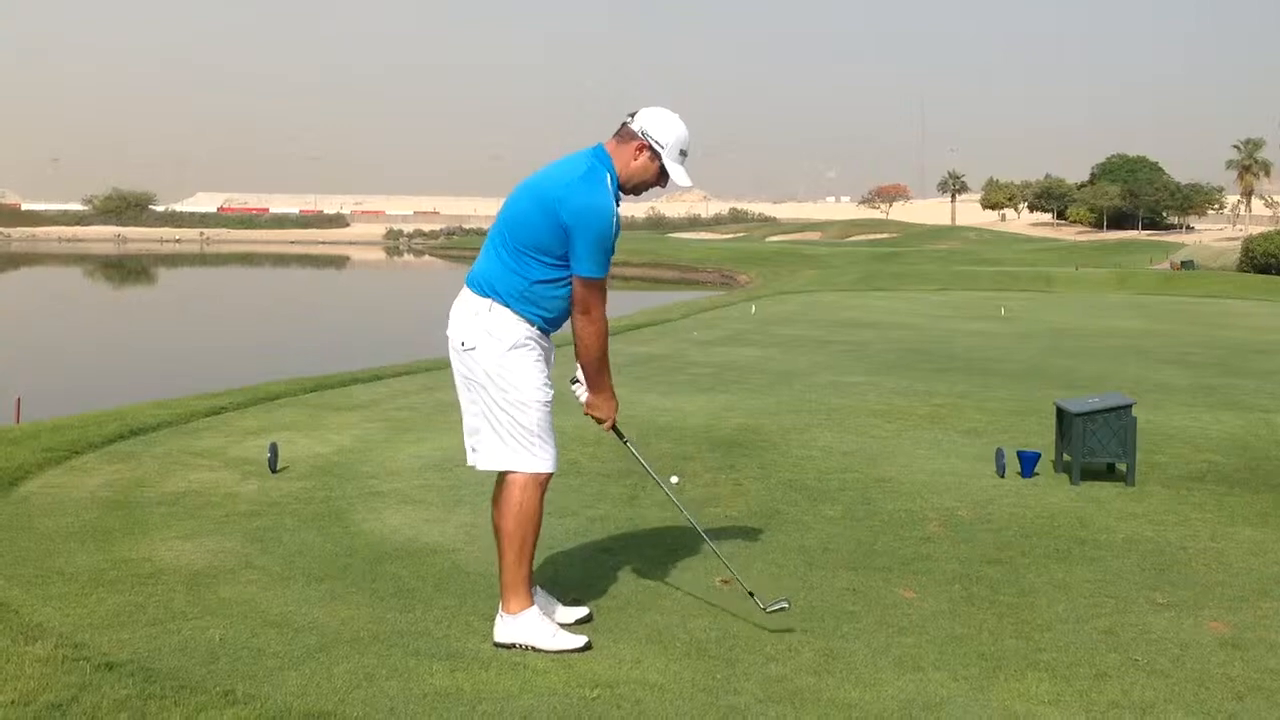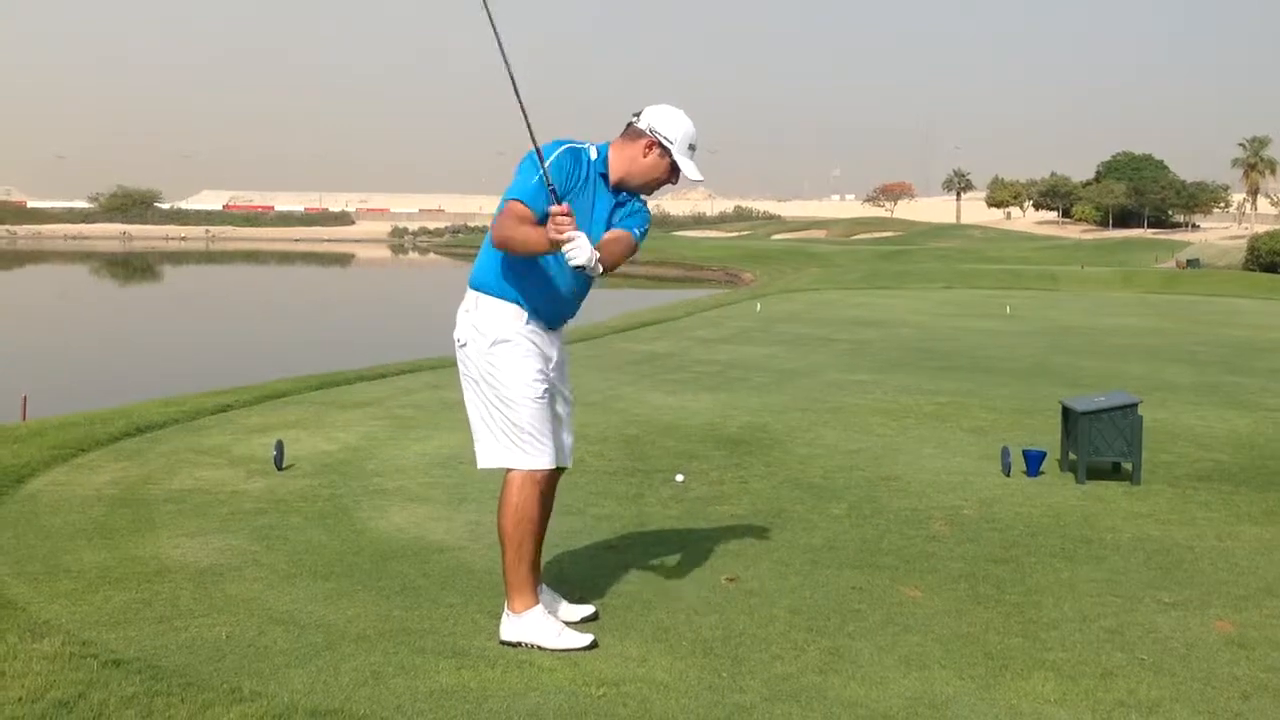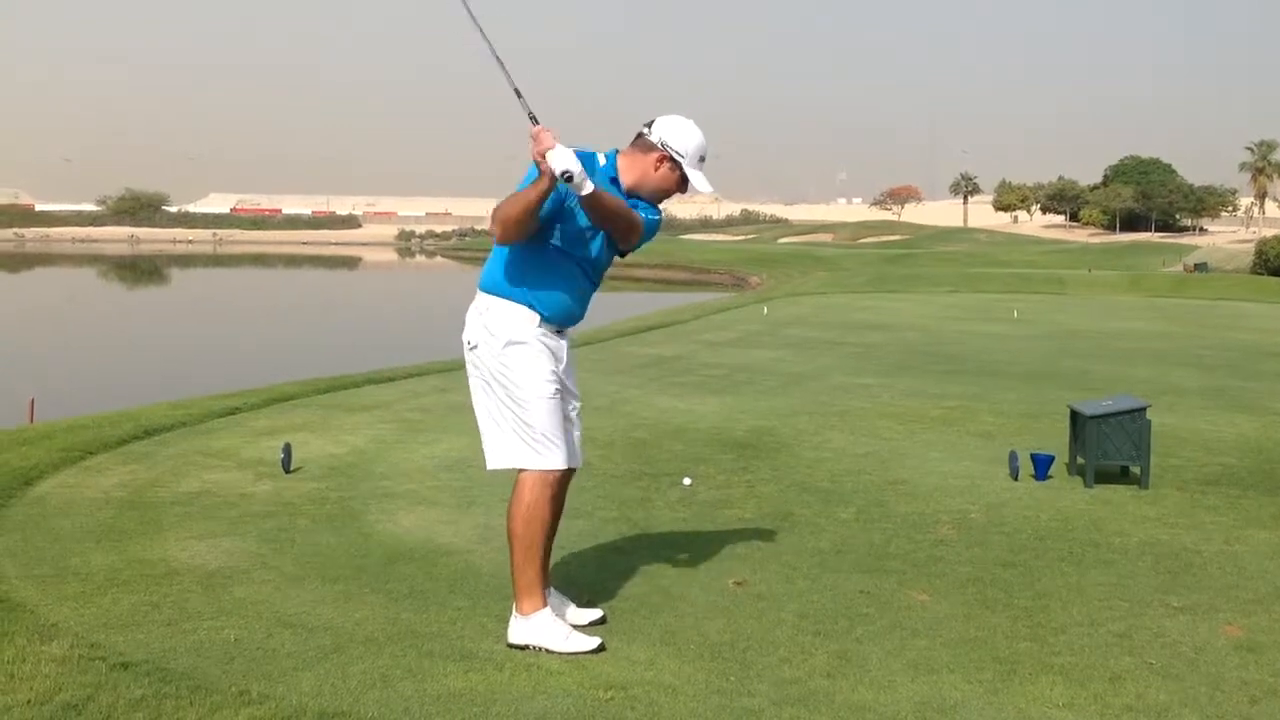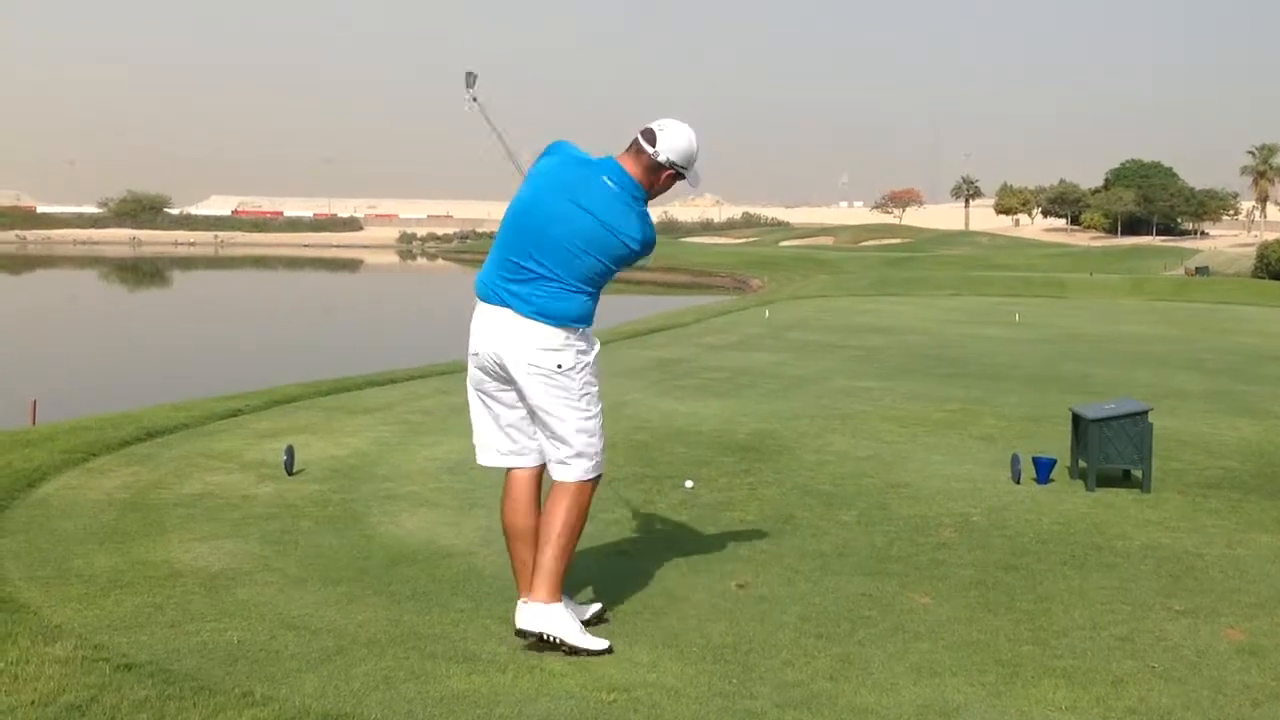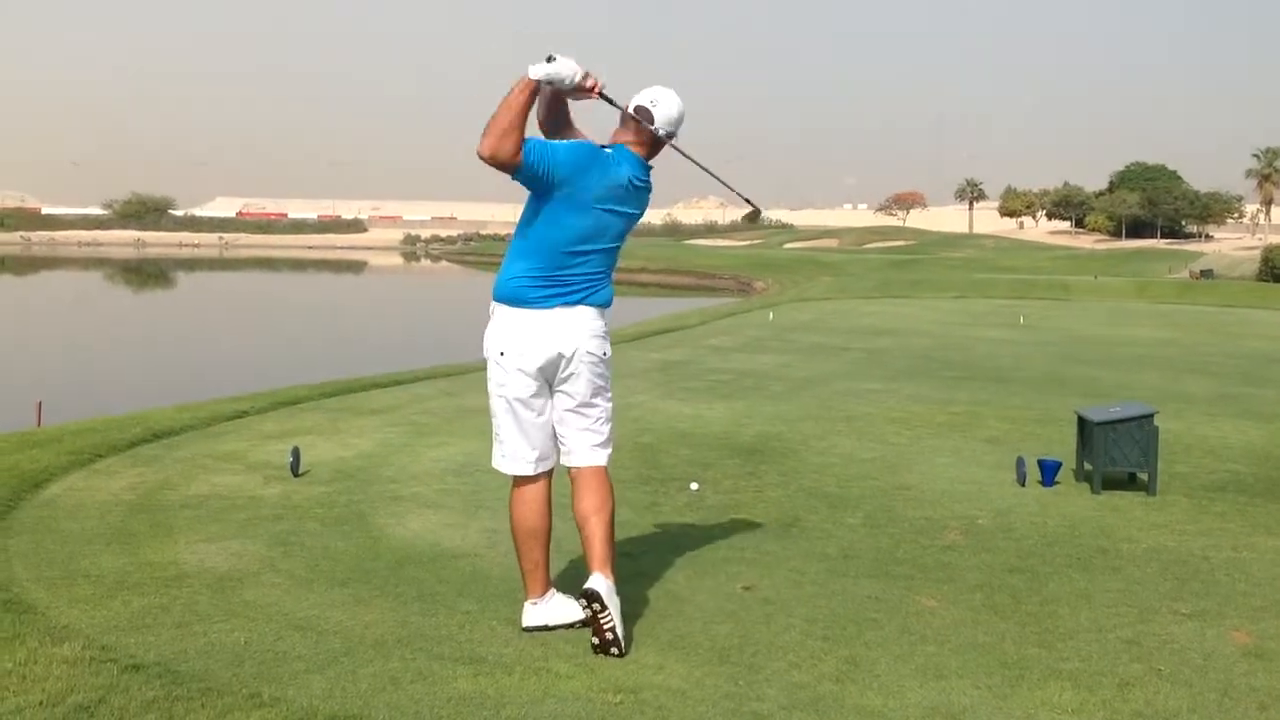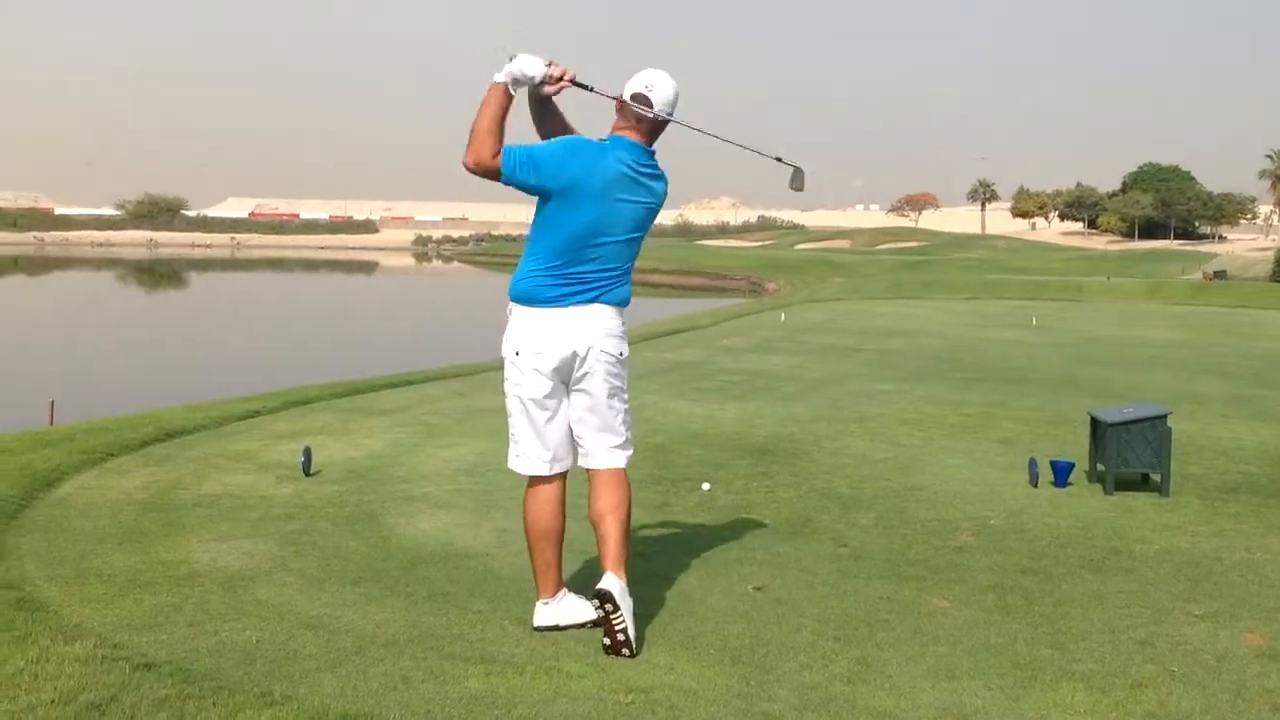
dt=0.4s
person 1, frame 1
left shoulder: (584, 175)
right shoulder: (593, 199)
left elbow: (581, 302)
right elbow: (588, 311)
left wrist: (589, 372)
right wrist: (601, 390)
left hip: (501, 327)
right hip: (499, 332)
left knee: (518, 466)
right knee: (528, 468)
left ankle: (522, 594)
right ankle: (516, 615)
person 1, frame 2
left shoulder: (633, 209)
right shoulder: (563, 160)
left elbow: (616, 251)
right elbow: (503, 232)
left wrist: (588, 251)
right wrist: (553, 239)
left hip: (543, 331)
right hip: (499, 325)
left knee: (548, 465)
right knee: (529, 466)
left ankle: (530, 592)
right ankle: (521, 614)
person 1, frame 3
left shoulder: (642, 214)
right shoulder: (572, 164)
left elbow: (616, 221)
right elbow: (503, 228)
left wrist: (580, 181)
right wrist: (548, 177)
left hip: (550, 335)
right hip: (508, 327)
left knee: (558, 469)
right knee: (540, 468)
left ankle: (537, 595)
right ankle: (529, 616)
person 1, frame 4
left shoulder: (563, 160)
right shoulder: (638, 232)
left hip: (490, 327)
right hip: (552, 344)
left knee: (522, 466)
right knee: (576, 473)
left ankle: (533, 597)
right ankle: (544, 605)
person 1, frame 5
left shoulder: (579, 163)
right shoulder: (638, 188)
left elbow: (493, 149)
right elbow: (559, 130)
left wrist: (543, 81)
right wrist: (553, 88)
left hip: (518, 331)
right hip: (583, 331)
left knee: (530, 470)
right knee: (589, 462)
left ankle: (538, 600)
right ankle: (601, 580)
person 1, frame 6
left shoulder: (578, 161)
right shoulder: (655, 183)
left elbow: (478, 158)
left wrist: (506, 81)
right wrist: (540, 95)
left hip: (537, 329)
right hip: (601, 329)
left knee: (545, 469)
right knee: (607, 461)
left ankle: (550, 599)
right ankle: (614, 580)
